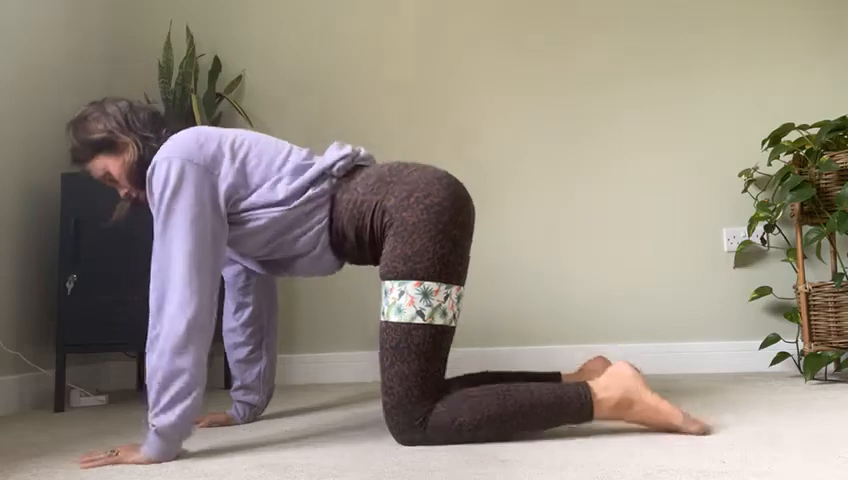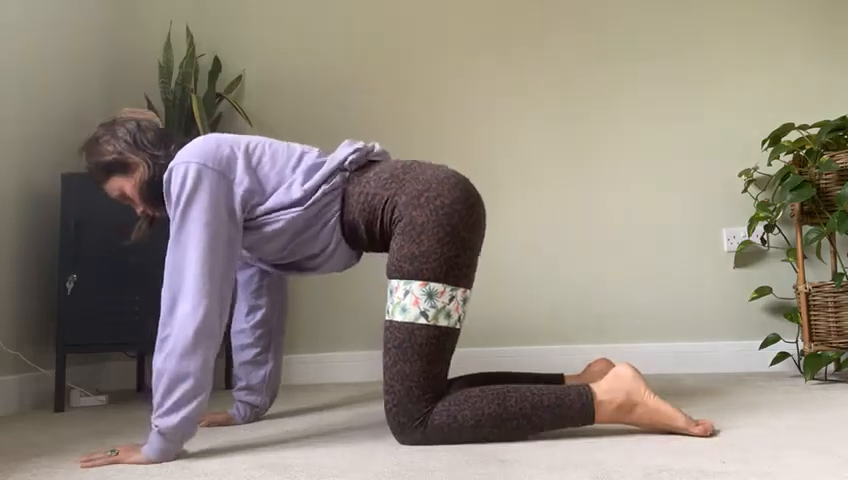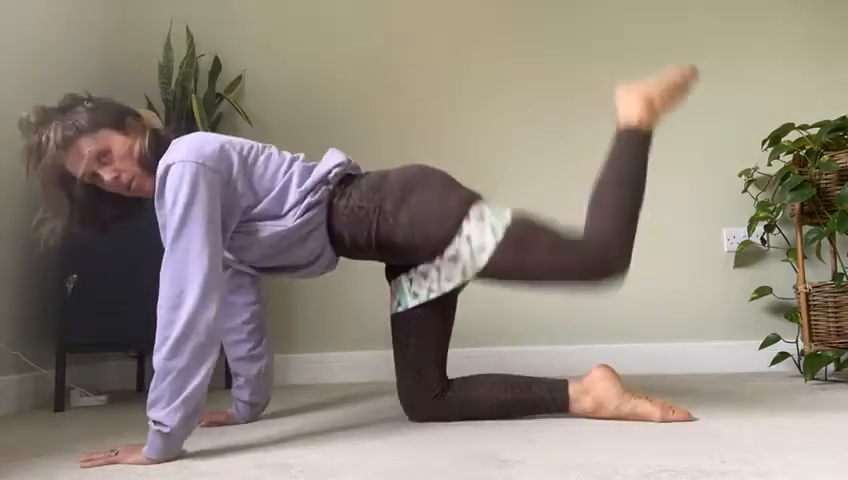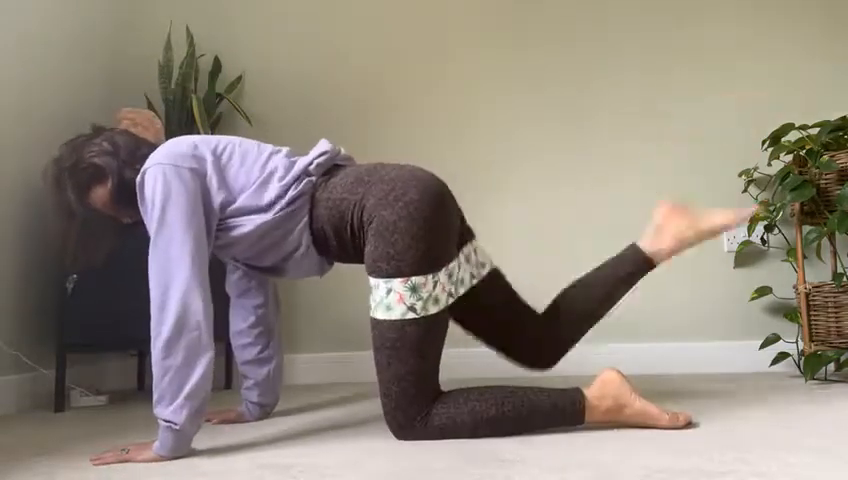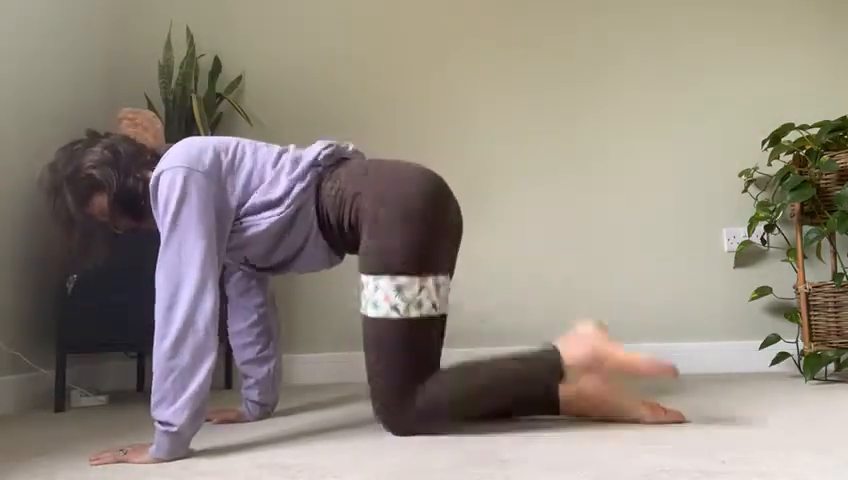
dt=1s
person 1, frame 1
left shoulder: (176, 158)
right shoulder: (214, 170)
left elbow: (182, 305)
right elbow: (245, 281)
left wrist: (160, 442)
right wrist: (247, 403)
left hip: (415, 208)
right hip: (422, 206)
left knee: (414, 420)
right knee: (421, 393)
left ankle: (607, 396)
right ankle: (582, 377)
person 1, frame 2
left shoulder: (192, 166)
right shoulder: (222, 176)
left elbow: (193, 306)
right elbow: (258, 284)
left wrist: (163, 441)
right wrist: (249, 402)
left hip: (426, 207)
right hip: (427, 210)
left knee: (413, 420)
right knee: (421, 393)
left ankle: (609, 398)
right ankle: (587, 379)
person 1, frame 3
left shoulder: (189, 164)
right shoulder: (173, 192)
left elbow: (191, 305)
right elbow: (233, 297)
left wrist: (160, 438)
right wrist: (247, 402)
left hip: (410, 208)
right hip: (403, 242)
left knee: (601, 256)
right knee: (424, 402)
left ankle: (636, 113)
right ankle: (586, 394)
person 1, frame 4
left shoulder: (166, 170)
right shoulder: (201, 179)
left elbow: (180, 307)
right elbow: (249, 285)
left wrist: (172, 436)
right wrist: (258, 400)
left hip: (395, 212)
right hip: (409, 204)
left knee: (413, 418)
right knee: (543, 343)
left ankle: (601, 401)
right ankle: (660, 238)
person 1, frame 5
left shoulder: (178, 173)
right shoulder: (204, 182)
left elbow: (186, 306)
right elbow: (244, 286)
left wrist: (167, 440)
right wrist: (258, 400)
left hip: (398, 204)
right hip: (411, 203)
left knee: (404, 411)
right knee: (417, 396)
left ankle: (575, 355)
right ankle: (578, 389)
